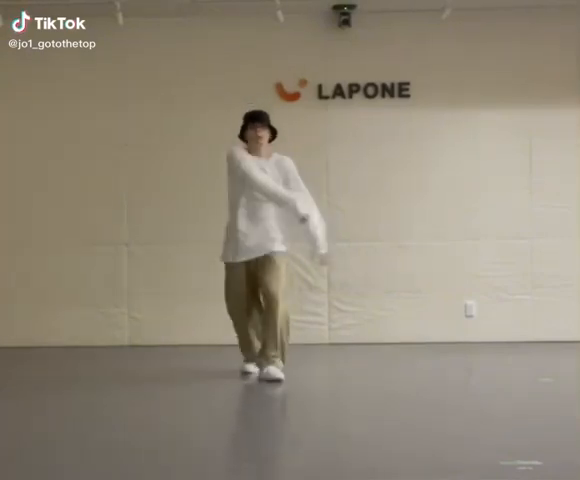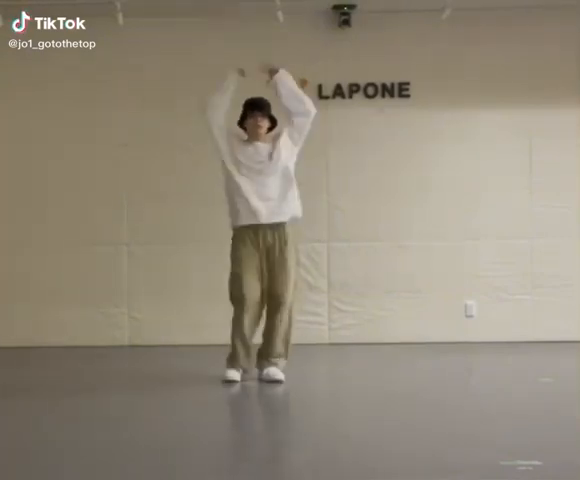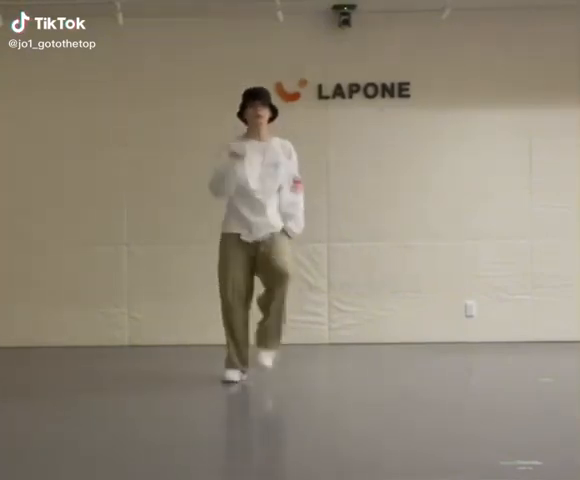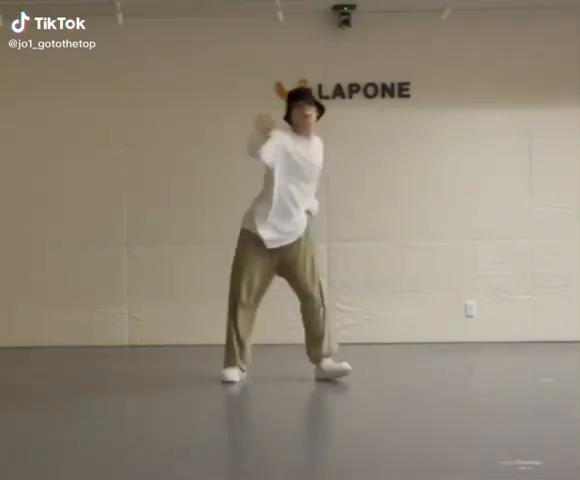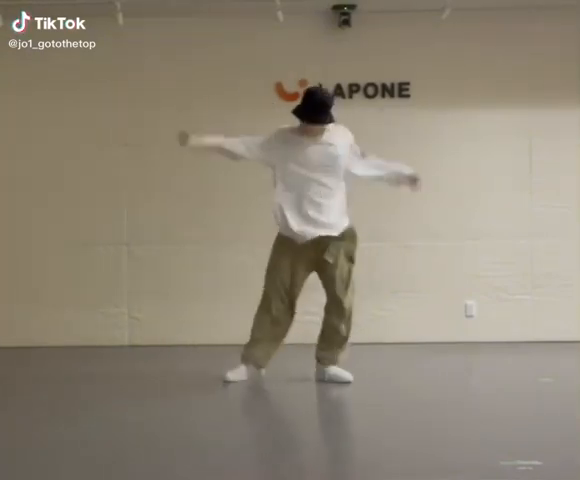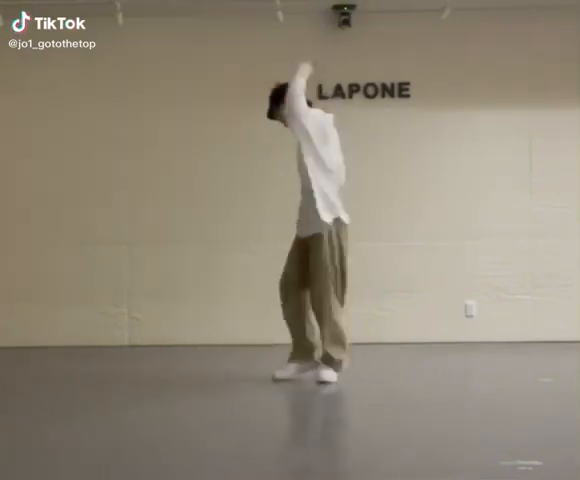
dt=0.5s
person 1, frame 1
left shoulder: (284, 164)
right shoulder: (236, 156)
left elbow: (306, 203)
right elbow: (258, 182)
left wrist: (319, 240)
right wrist: (294, 203)
left hip: (273, 245)
right hip: (240, 246)
left knee: (273, 300)
right knee: (241, 310)
left ankle: (272, 361)
right ankle: (253, 357)
person 1, frame 2
left shoulder: (286, 145)
right shoulder: (231, 147)
left elbow: (306, 110)
right elbow: (214, 112)
left wrist: (280, 76)
right wrist: (233, 79)
left hip: (280, 232)
right hip: (246, 232)
left knee: (281, 298)
right knee: (246, 299)
left ankle: (271, 362)
right ankle: (238, 362)
person 1, frame 3
left shoulder: (284, 149)
right shoulder: (235, 150)
left elbow: (293, 191)
right elbow: (218, 190)
left wrist: (289, 226)
right wrist: (230, 166)
left hip: (273, 231)
right hip: (235, 233)
left knee: (280, 275)
right knee: (233, 301)
left ankle: (266, 346)
right ankle: (237, 363)
person 1, frame 4
left shoulder: (316, 144)
right shoulder: (280, 140)
right elbow: (257, 151)
left wrist: (309, 208)
right wrist: (264, 135)
left hip: (297, 233)
right hip: (259, 231)
left knee: (312, 295)
right knee: (243, 298)
left ankle: (323, 360)
right ankle: (236, 363)
person 1, frame 5
left shoulder: (342, 138)
right shoulder: (282, 140)
left elbow: (363, 162)
right elbow: (240, 146)
left wrist: (400, 173)
right wrist: (199, 141)
left hip: (336, 233)
right hip: (295, 234)
left knee: (341, 301)
right knee: (277, 301)
left ankle: (328, 362)
right ankle: (252, 361)
person 1, frame 6
left shoulder: (320, 122)
right shoulder: (312, 126)
left elbow: (294, 106)
left wrist: (300, 76)
left hip: (327, 224)
right hip: (308, 225)
left knee: (326, 296)
right knee: (290, 288)
left ankle: (331, 360)
right ankle: (304, 356)
